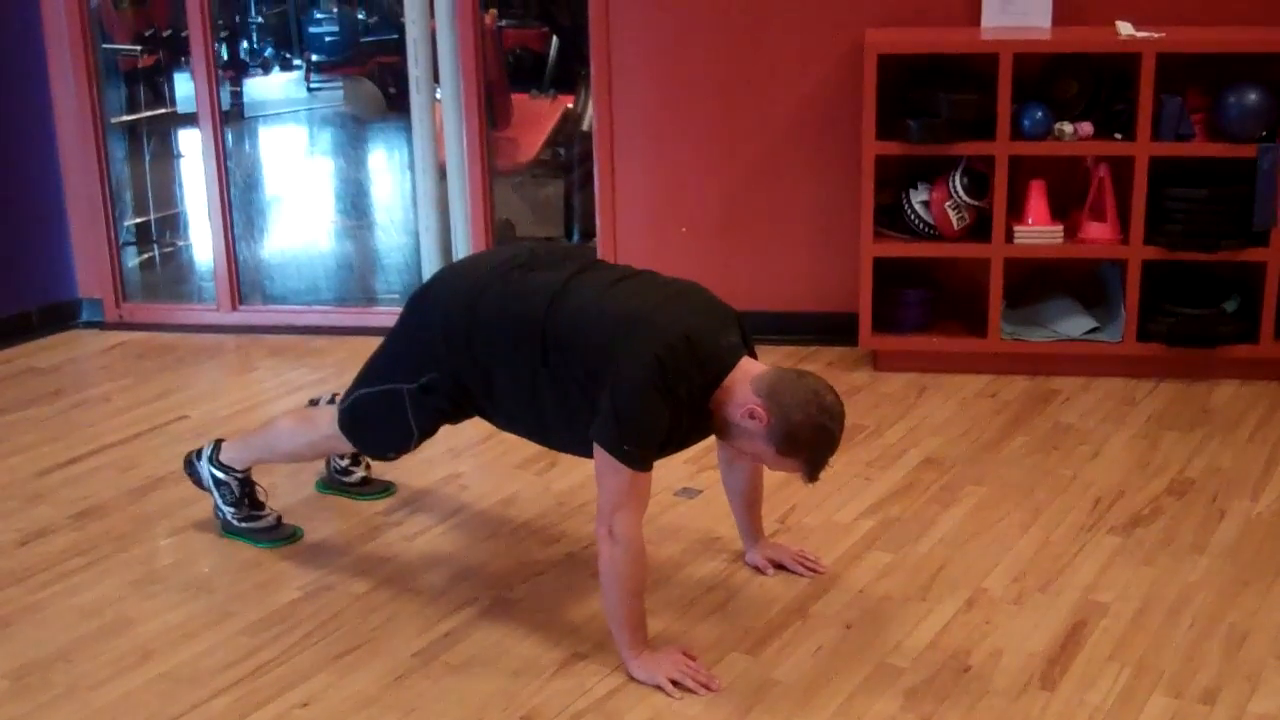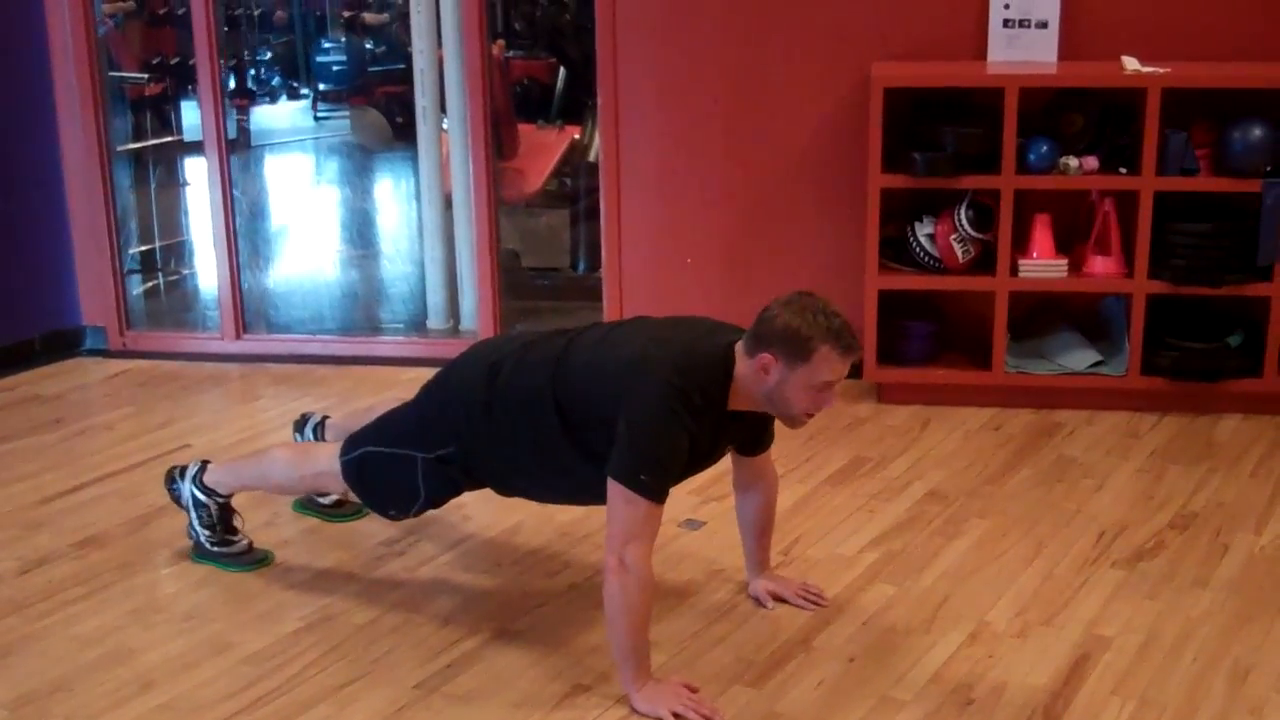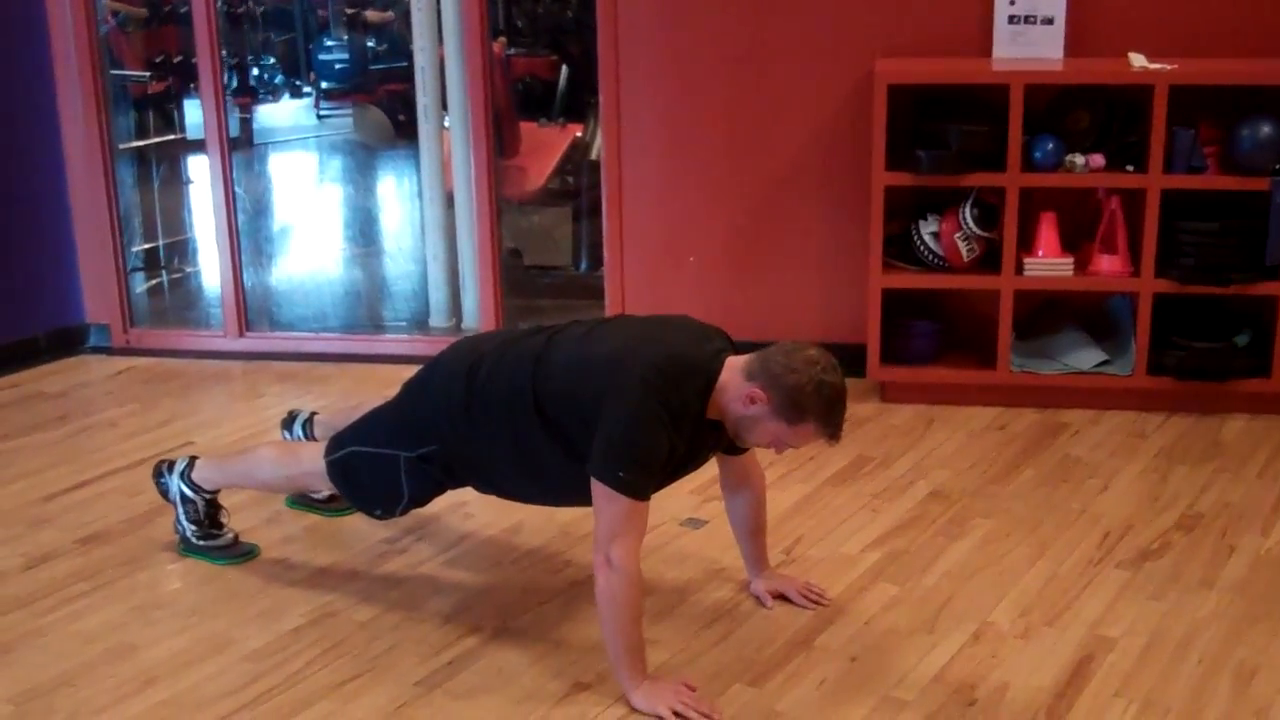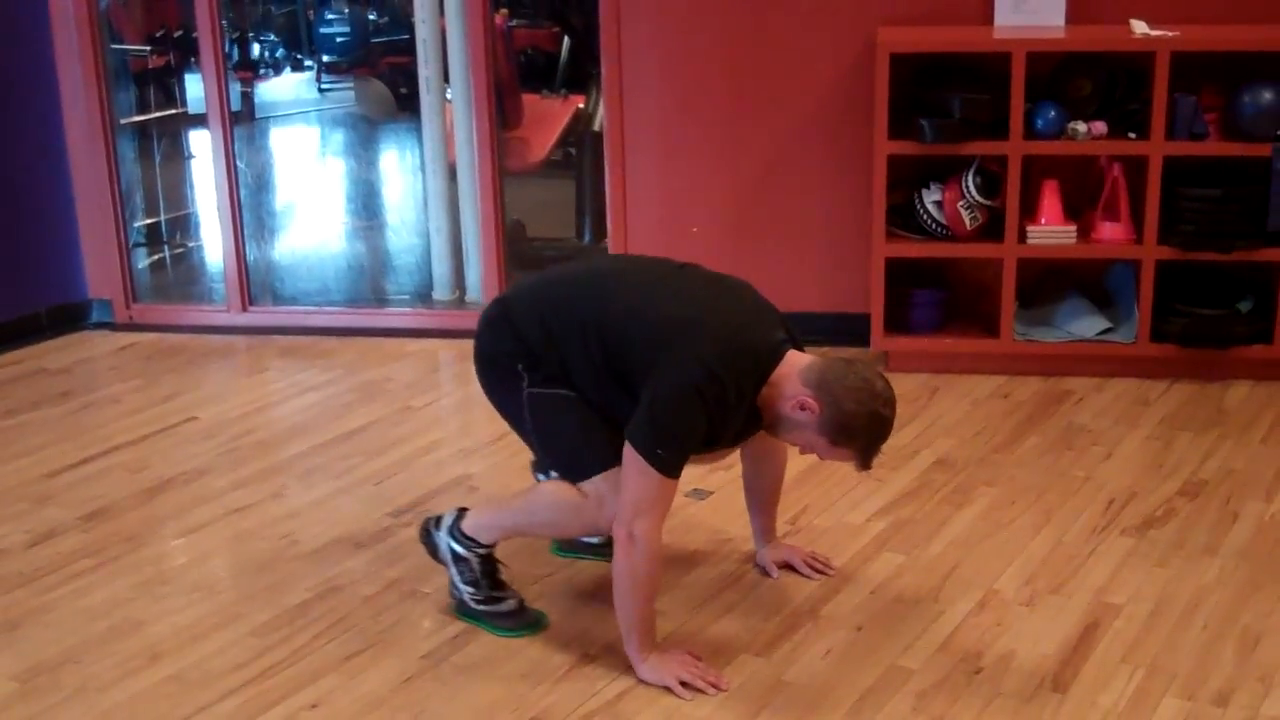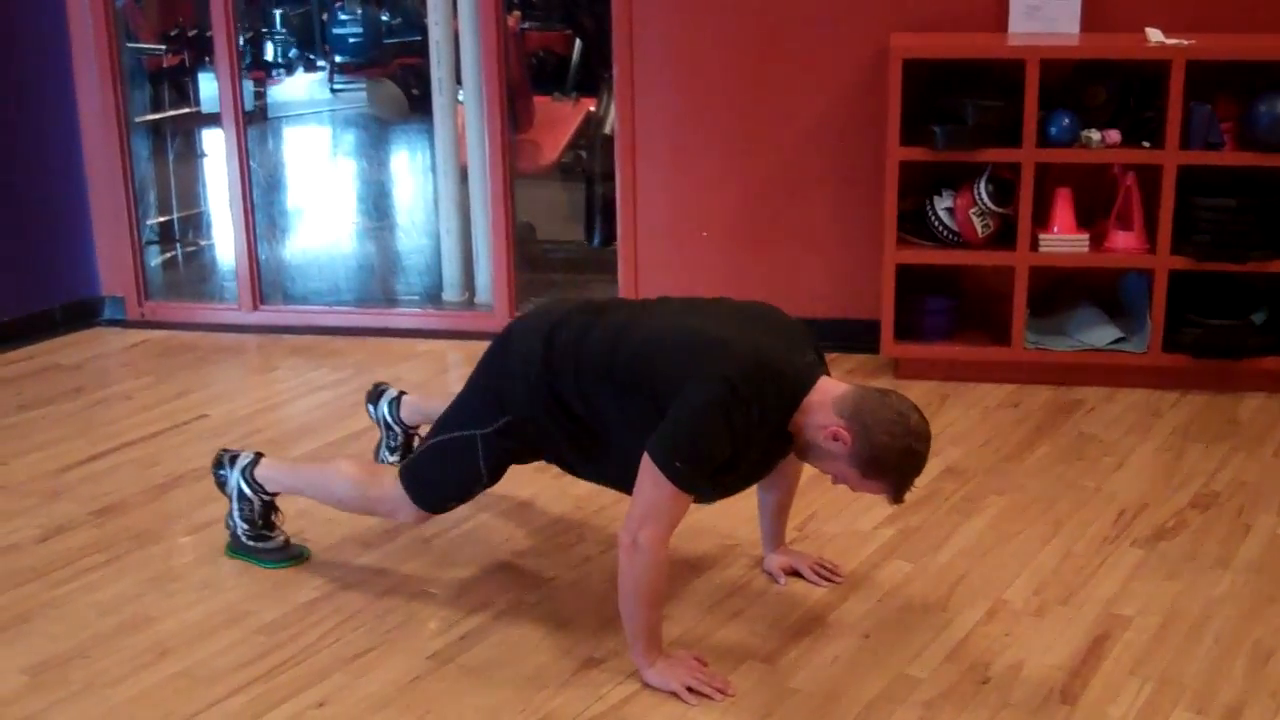
dt=1s
person 1, frame 1
left shoulder: (733, 356)
right shoulder: (652, 380)
left elbow: (737, 456)
right elbow: (617, 528)
left wrist: (755, 541)
right wrist: (637, 654)
left hip: (514, 292)
right hip: (461, 321)
right knee: (357, 427)
left ankle: (331, 402)
right ankle: (222, 462)
person 1, frame 2
left shoulder: (744, 373)
right shoulder: (667, 399)
left elbow: (755, 476)
right elbow: (626, 558)
left wrist: (759, 572)
left hip: (517, 385)
right hip: (479, 413)
left knee: (404, 429)
right knee: (346, 472)
left ankle: (320, 427)
right ankle: (204, 483)
person 1, frame 3
left shoulder: (729, 370)
right shoulder: (648, 402)
left elbow: (741, 478)
right elbow: (615, 554)
left wrist: (760, 571)
left hip: (501, 379)
right hip: (458, 412)
left knee: (369, 435)
right knee: (327, 468)
left ankle: (310, 424)
right ankle: (190, 479)
person 1, frame 4
left shoulder: (775, 347)
right shoulder: (699, 383)
left elbow: (761, 443)
right elbow: (636, 530)
left wrist: (766, 541)
right wrist: (645, 656)
left hip: (582, 325)
right hip: (516, 344)
left knee: (719, 439)
right knee: (615, 498)
left ankle: (564, 465)
right ankle: (464, 535)
person 1, frame 5
left shoulder: (801, 367)
right shoulder: (726, 404)
left elbow: (779, 449)
right elbow: (639, 539)
left wrist: (774, 548)
right wrist: (650, 660)
left hip: (567, 355)
right hip: (532, 375)
right knee: (407, 499)
left ankle: (400, 412)
right ankle: (253, 478)
